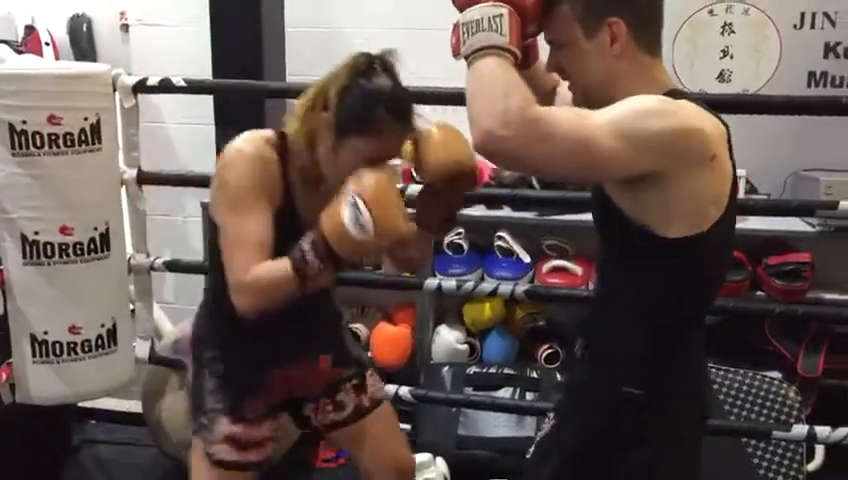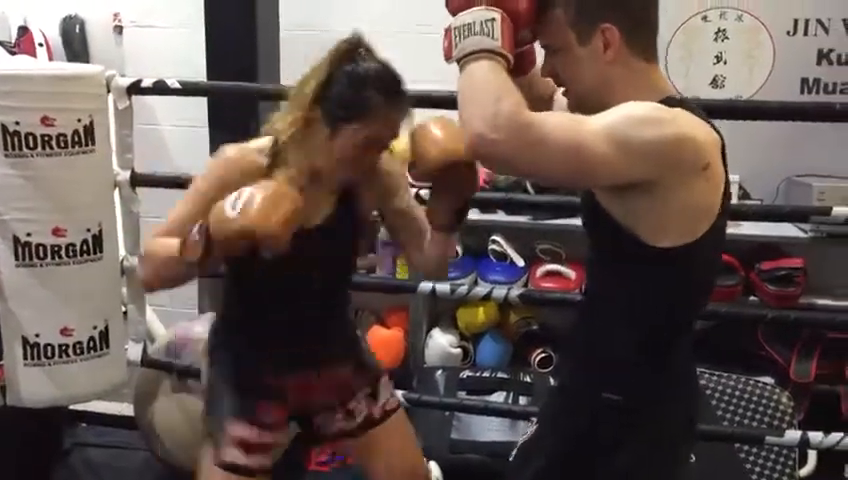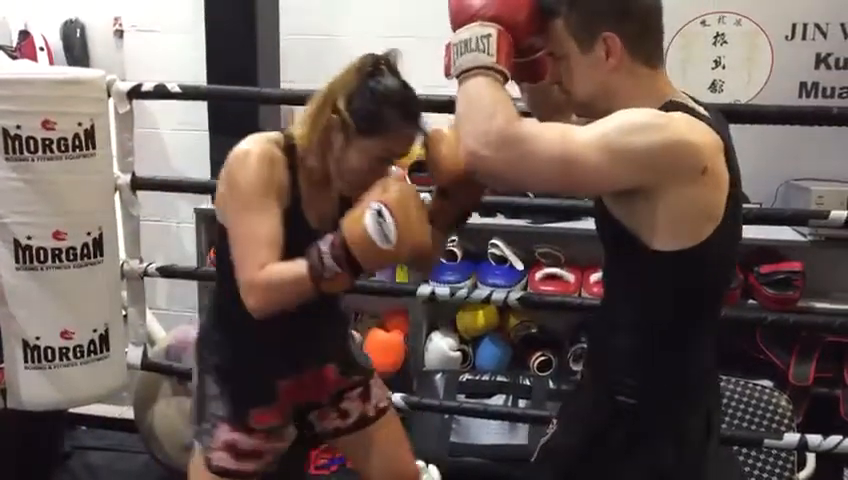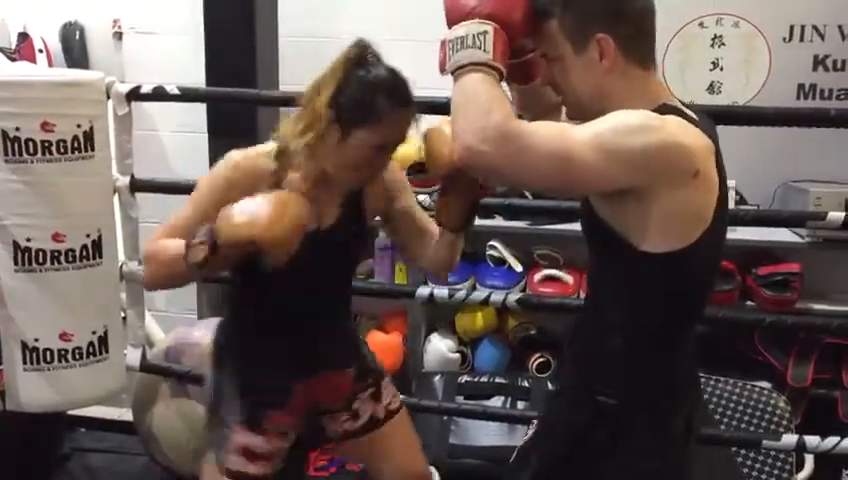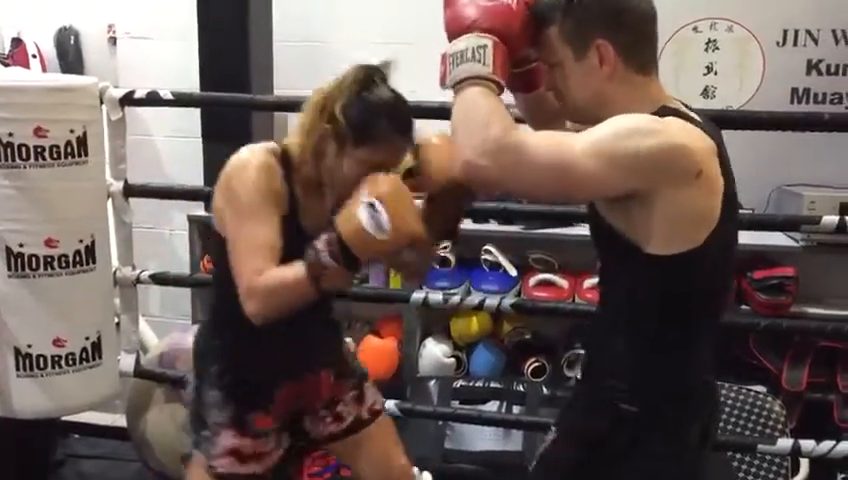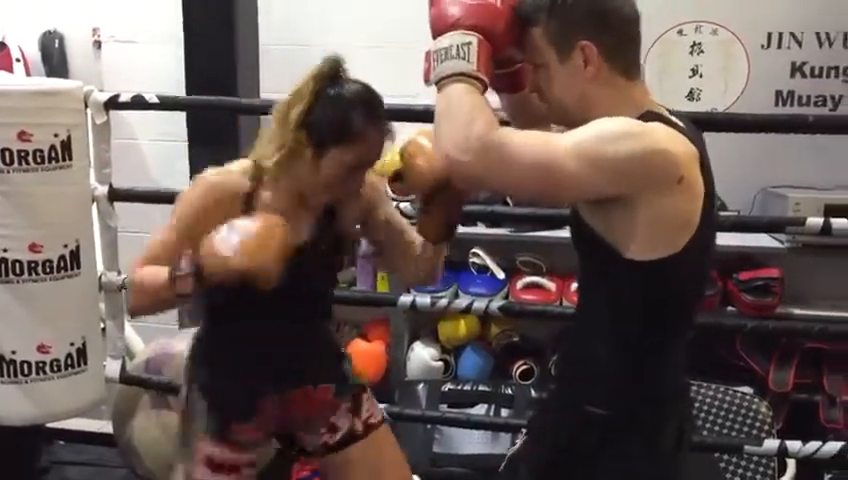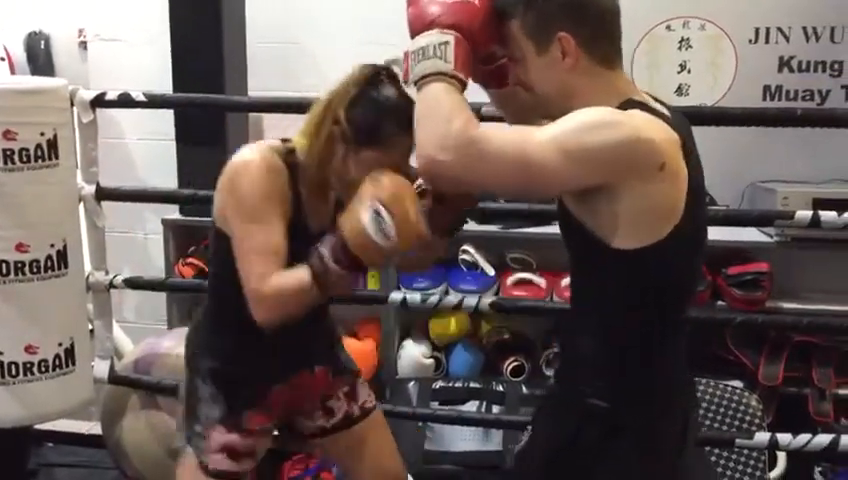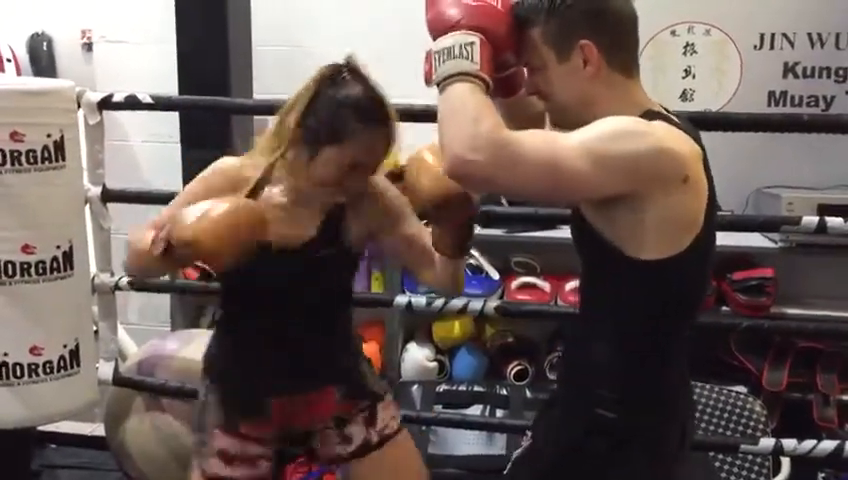
dt=0.4s
person 1, frame 1
left shoulder: (674, 129)
right shoulder: (655, 118)
left elbow: (502, 132)
right elbow: (540, 112)
right wrist: (517, 45)
left hip: (639, 406)
right hip: (624, 385)
person 1, frame 2
left shoulder: (669, 137)
right shoulder: (650, 123)
left elbow: (492, 135)
right elbow: (538, 110)
right wrist: (512, 46)
left hip: (626, 412)
right hip: (612, 392)
person 1, frame 3
left shoulder: (667, 142)
right shoulder: (682, 121)
left elbow: (487, 150)
right elbow: (560, 121)
left wrist: (479, 44)
right wrist: (525, 52)
left hip: (644, 414)
right hip: (653, 394)
person 1, frame 4
left shoulder: (660, 144)
right shoulder: (671, 127)
left elbow: (481, 146)
right elbow: (545, 131)
left wrist: (475, 41)
right wrist: (516, 53)
left hip: (624, 417)
right hip: (636, 396)
person 1, frame 5
left shoulder: (661, 147)
right shoulder: (675, 130)
left elbow: (483, 160)
right elbow: (557, 150)
left wrist: (475, 49)
right wrist: (520, 64)
left hip: (641, 422)
right hip: (651, 399)
person 1, frame 6
left shoulder: (644, 151)
right shoulder: (658, 134)
left elbow: (465, 157)
right elbow: (542, 148)
left wrist: (460, 49)
right wrist: (505, 64)
left hip: (613, 425)
right hip: (632, 404)
person 1, frame 7
left shoulder: (624, 139)
right shoulder: (647, 122)
left elbow: (444, 156)
right elbow: (540, 133)
left wrist: (439, 45)
right wrist: (488, 58)
left hip: (616, 417)
right hip: (638, 394)
person 1, frame 8
left shoulder: (649, 150)
right shoulder: (651, 134)
left elbow: (471, 158)
right elbow: (534, 148)
left wrist: (462, 50)
right wrist: (501, 68)
left hip: (616, 429)
right hip: (621, 404)
person 2, frame 1
left shoulder: (350, 172)
right shoulder: (249, 160)
left elbow: (405, 256)
right elbow: (248, 292)
left wrist: (431, 216)
right wrist: (328, 249)
left hip: (316, 349)
right hip: (235, 359)
person 2, frame 2
left shoulder: (376, 173)
right shoulder: (241, 167)
left elbow: (431, 262)
right elbow: (152, 269)
left wrist: (450, 198)
right wrist: (209, 242)
left hip: (335, 356)
right hip: (249, 366)
person 2, frame 3
left shoulder: (358, 175)
right shoulder: (257, 161)
left elbow: (417, 254)
right elbow: (260, 292)
right wrist: (344, 254)
left hip: (323, 358)
right hip: (241, 368)
person 2, frame 4
left shoulder: (378, 181)
right shoulder: (247, 171)
left elbow: (437, 260)
right elbow: (154, 267)
left wrist: (458, 201)
right wrist: (215, 247)
left hip: (339, 358)
right hip: (254, 369)
person 2, frame 5
left shoulder: (350, 183)
right shoulder: (254, 172)
left elbow: (408, 259)
right elbow: (260, 298)
right wrist: (341, 251)
left hip: (317, 364)
right hip: (239, 375)
person 2, frame 6
left shoulder: (357, 193)
right shoulder: (222, 191)
left elbow: (418, 270)
right elbow: (139, 294)
left wrist: (440, 213)
right wrist: (201, 272)
left hip: (317, 375)
right hip: (228, 385)
person 2, frame 7
left shoulder: (351, 184)
right shoulder: (257, 171)
left elbow: (420, 257)
right elbow: (266, 302)
left wrist: (445, 210)
right wrist: (344, 254)
left hip: (313, 364)
right hip: (234, 377)
person 2, frame 8
left shoulder: (369, 198)
right shoulder: (233, 178)
left elbow: (444, 280)
right elbow: (137, 263)
left wrist: (453, 223)
right wrist: (173, 244)
left hip: (338, 381)
right hip: (242, 387)
